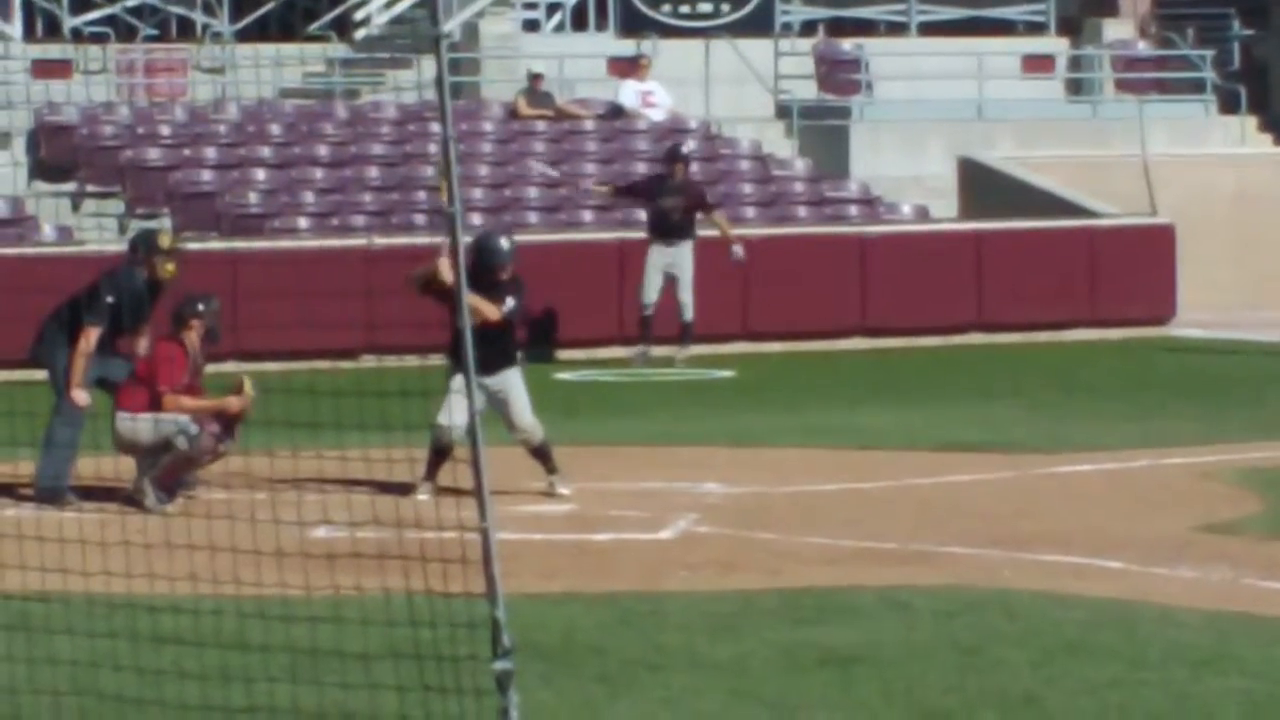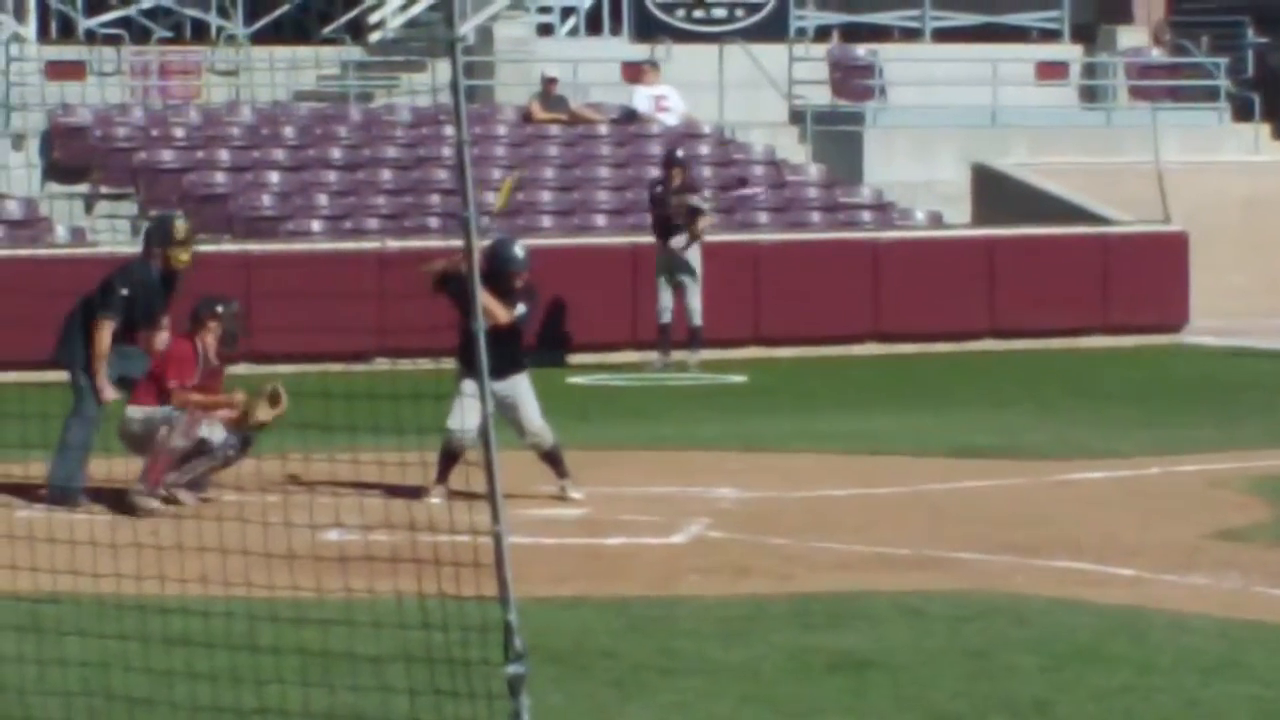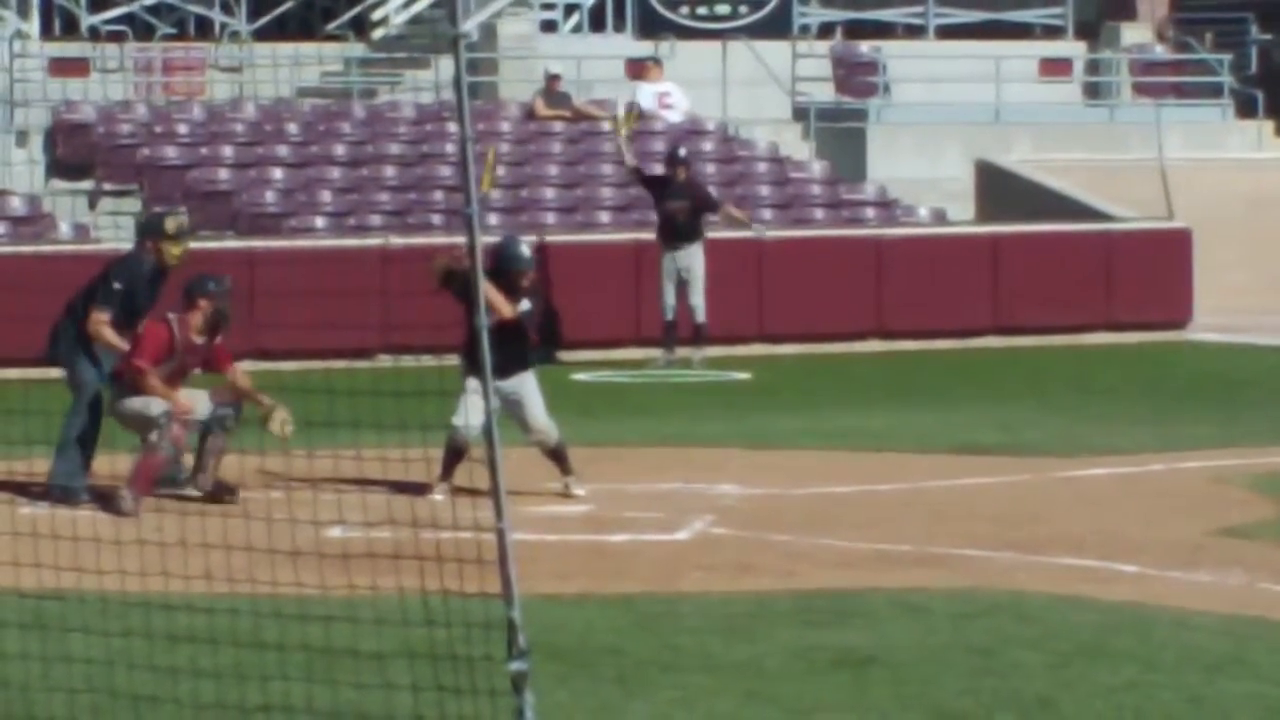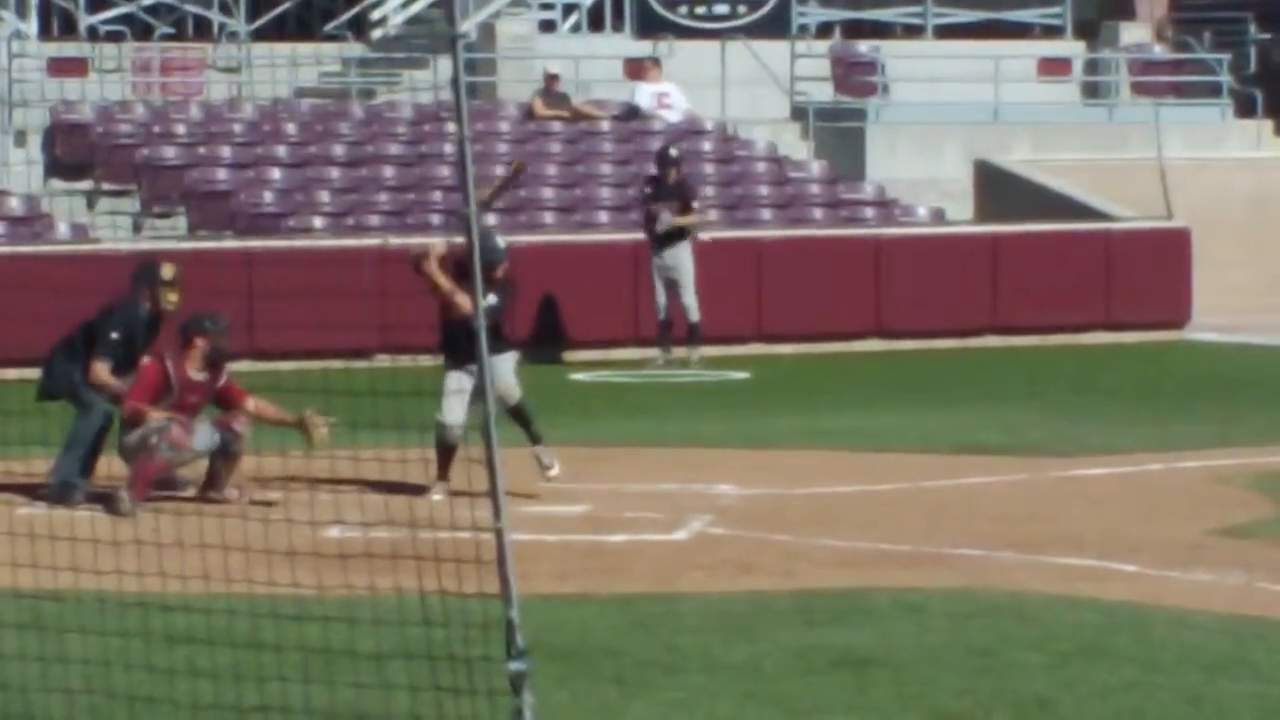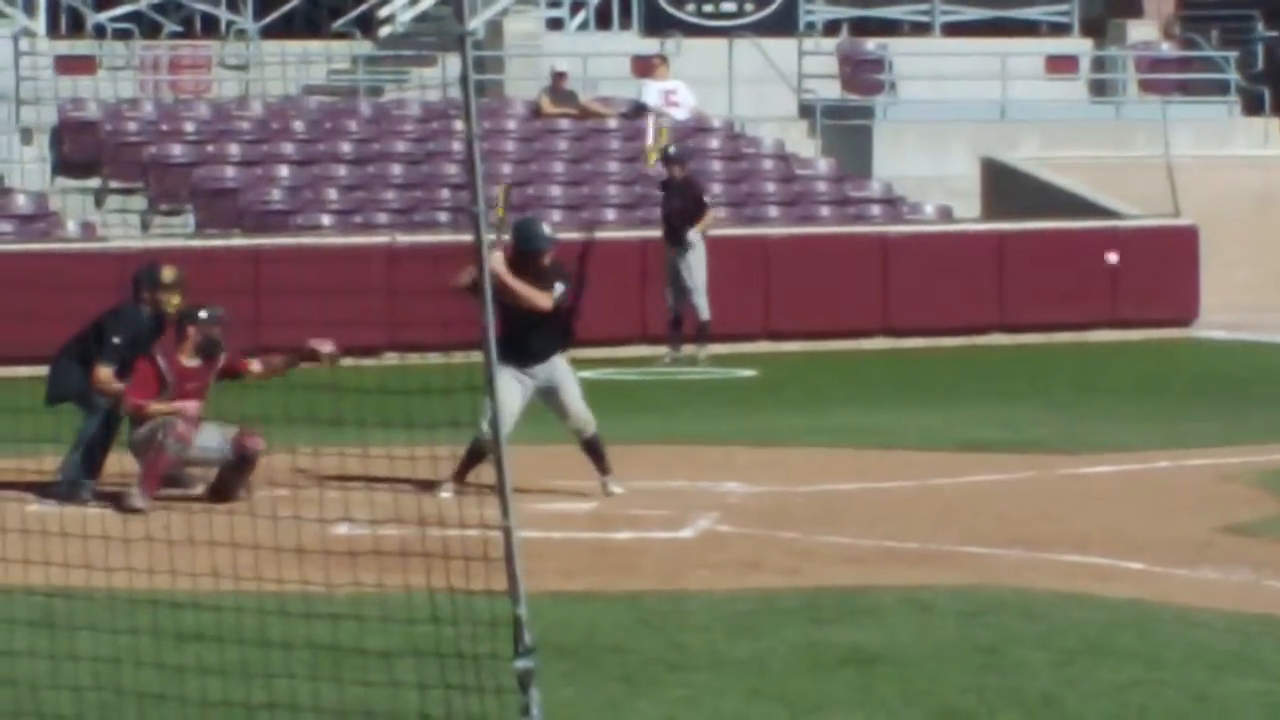
dt=0.5s
person 1, frame 1
left shoulder: (512, 285)
right shoulder: (462, 279)
left elbow: (493, 313)
right elbow: (416, 280)
left wrist: (453, 283)
right wrist: (437, 268)
left hip: (503, 370)
right hip: (465, 371)
left knee: (525, 425)
right knee: (448, 428)
left ankle: (554, 476)
right ankle: (428, 480)
person 1, frame 2
left shoulder: (524, 293)
right shoulder: (467, 284)
left elbow: (503, 317)
right elbow: (430, 273)
right wrist: (457, 263)
left hip: (512, 376)
right hip: (473, 376)
left knee: (536, 430)
right knee: (459, 433)
left ankle: (565, 480)
right ankle: (440, 483)
person 1, frame 3
left shoulder: (529, 293)
right shoulder: (473, 283)
left elbow: (507, 312)
right elbow: (438, 271)
right wrist: (461, 260)
left hip: (518, 375)
right hip: (479, 375)
left knee: (541, 428)
right knee: (463, 430)
left ankle: (569, 477)
right ankle: (443, 480)
person 1, frame 4
left shoulder: (501, 284)
right shoulder: (452, 261)
left elbow: (469, 308)
right elbow: (419, 262)
left wrist: (436, 275)
right wrist: (433, 258)
left hip: (495, 355)
right hip: (459, 362)
left knee: (506, 389)
right knee: (450, 424)
left ankle: (539, 446)
right ankle: (441, 480)
person 1, frame 5
left shoulder: (555, 272)
right shoulder: (502, 269)
left elbow: (545, 303)
right elbow: (458, 284)
left wrist: (504, 276)
right wrist: (481, 269)
left hip: (551, 362)
right hip: (512, 367)
left knee: (581, 419)
right knee: (492, 431)
left ankle: (606, 476)
right ankle: (456, 478)
person 2, frame 1
left shoulder: (151, 284)
right shoulder: (115, 285)
left elbow: (141, 329)
right elbow: (87, 339)
right wrist: (76, 386)
left hip: (104, 347)
right hip: (65, 342)
right knee: (73, 406)
right ankle: (50, 485)
person 2, frame 2
left shoulder: (167, 275)
right shoulder: (129, 277)
left elbow: (160, 320)
right elbow: (102, 333)
right wrist: (101, 381)
left hip: (125, 344)
right hip: (87, 342)
right knee: (90, 406)
right ankle: (63, 485)
person 2, frame 3
left shoulder: (157, 269)
right shoulder: (124, 269)
right elbow: (95, 324)
right wrist: (130, 351)
left hip: (116, 338)
right hip: (82, 337)
right knee: (89, 401)
right ankle: (64, 483)
person 2, frame 4
left shoulder: (151, 315)
right shoulder: (121, 316)
left elbow: (136, 354)
right elbow: (97, 375)
left hip: (109, 369)
right hip: (70, 369)
right knee: (100, 410)
right ankle: (65, 483)
person 2, frame 5
left shoulder: (155, 319)
right shoulder: (124, 320)
left elbow: (142, 358)
right elbow: (101, 380)
left hip: (113, 371)
right hip: (75, 372)
right knee: (107, 408)
right ankle: (71, 481)
person 3, frame 1
left shoulder: (193, 356)
right shoulder: (170, 351)
left elbow: (193, 402)
right elbow: (168, 402)
left wrist: (230, 405)
right wrist: (220, 404)
left hip: (156, 425)
right hip: (133, 425)
left knee: (222, 433)
right knee: (202, 431)
left ankle: (162, 477)
right ankle: (150, 486)
person 3, frame 2
left shoulder: (215, 360)
right shoulder: (183, 350)
left elbow: (213, 409)
right elbow: (176, 398)
left wrist: (246, 411)
right wrist: (226, 399)
left hip: (174, 426)
right hip: (141, 421)
left knee: (235, 441)
right knee: (186, 420)
left ankle: (170, 482)
right ankle: (141, 491)
person 3, frame 3
left shoulder: (211, 338)
right shoulder: (164, 330)
left elbow: (232, 373)
right elbow: (137, 373)
left wrist: (260, 398)
right wrist: (172, 397)
left hip: (166, 397)
right hip: (132, 398)
left knee: (226, 404)
right knee: (175, 426)
left ankle: (203, 479)
right ankle: (131, 494)
person 3, frame 4
left shoulder: (216, 376)
right shoulder: (159, 368)
left elbow: (253, 405)
right elbow: (130, 411)
left wrist: (298, 421)
right wrist: (173, 417)
left hip: (178, 445)
right hip: (138, 443)
left knee: (237, 425)
right knee: (176, 431)
left ankle: (214, 488)
right ankle: (129, 495)
person 3, frame 5
left shoulder: (214, 359)
right shoulder: (155, 362)
left elbow: (259, 367)
right elbow: (131, 407)
left wrist: (303, 355)
right wrist: (177, 407)
left hip: (188, 437)
right hip: (150, 438)
left knee: (252, 444)
right knee: (181, 426)
left ankle: (224, 489)
right ankle: (141, 492)
person 4, frame 1
left shoulder: (693, 188)
right shoulder: (651, 184)
left elbow: (712, 212)
right elbow: (624, 190)
left wrist: (733, 240)
right wrist: (599, 189)
left hip: (682, 248)
right hip: (657, 247)
left knee: (685, 299)
right knee: (647, 298)
left ankle: (683, 351)
right ankle: (644, 347)
person 4, frame 2
left shoulder: (692, 189)
right shoulder: (657, 187)
left elbow: (704, 218)
right elbow: (667, 199)
left wrist: (686, 235)
right wrist: (688, 199)
left hip: (688, 251)
right hip: (665, 252)
left knee: (693, 304)
right knee: (664, 305)
left ankle: (694, 354)
right ankle: (664, 353)
person 4, frame 3
left shoulder: (695, 188)
right shoulder: (659, 184)
left elbow: (720, 207)
right elbow: (635, 169)
left wrist: (748, 222)
right wrist: (623, 144)
left hip: (691, 250)
right hip: (668, 251)
left knee: (696, 301)
right knee: (668, 302)
left ankle: (698, 350)
right ankle: (668, 350)
person 4, frame 4
left shoulder: (685, 187)
right shoulder: (651, 184)
left elbow: (695, 216)
right elbow: (648, 207)
left wrist: (671, 221)
right wrist: (661, 214)
left hip: (680, 248)
right hip: (657, 251)
left knee: (688, 299)
right knee: (660, 302)
left ankle: (695, 349)
right ankle: (665, 350)
person 4, frame 5
left shoulder: (692, 185)
right shoulder: (668, 184)
left elbow: (708, 212)
left wrist: (696, 229)
left hip: (691, 249)
right hip: (672, 249)
left knee: (698, 297)
right knee: (673, 300)
left ankle: (703, 346)
right ankle: (674, 347)
